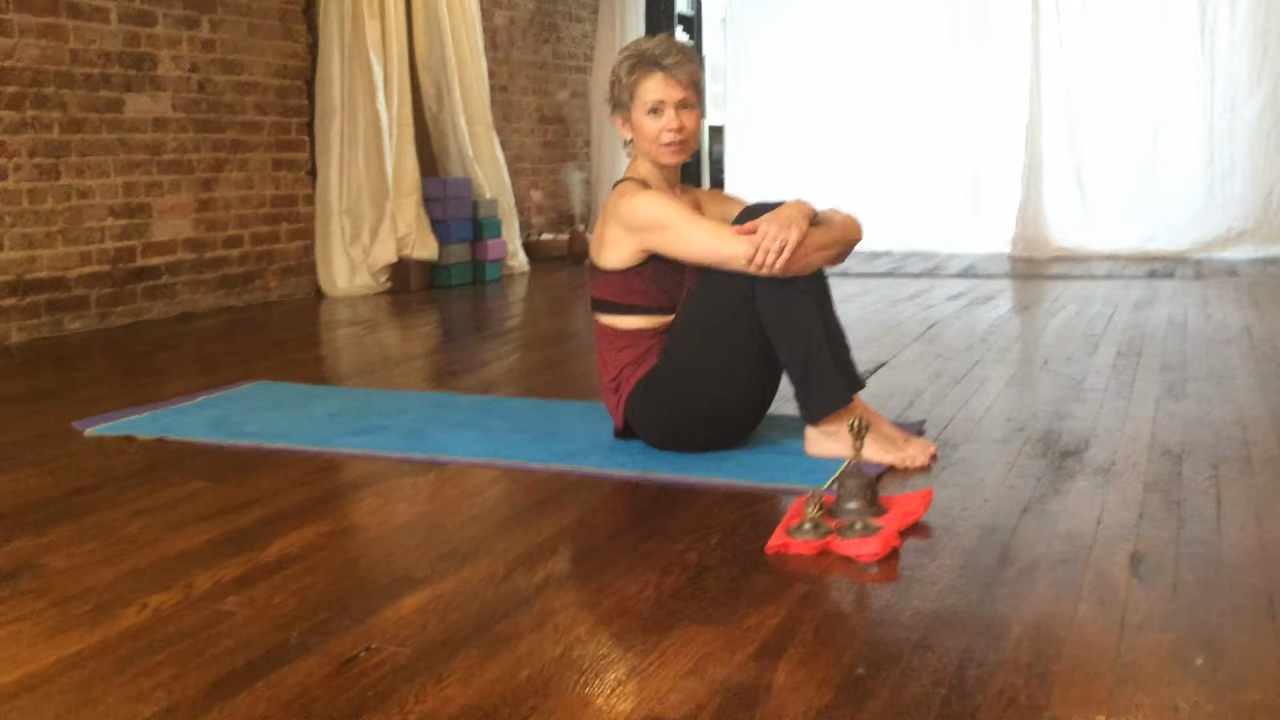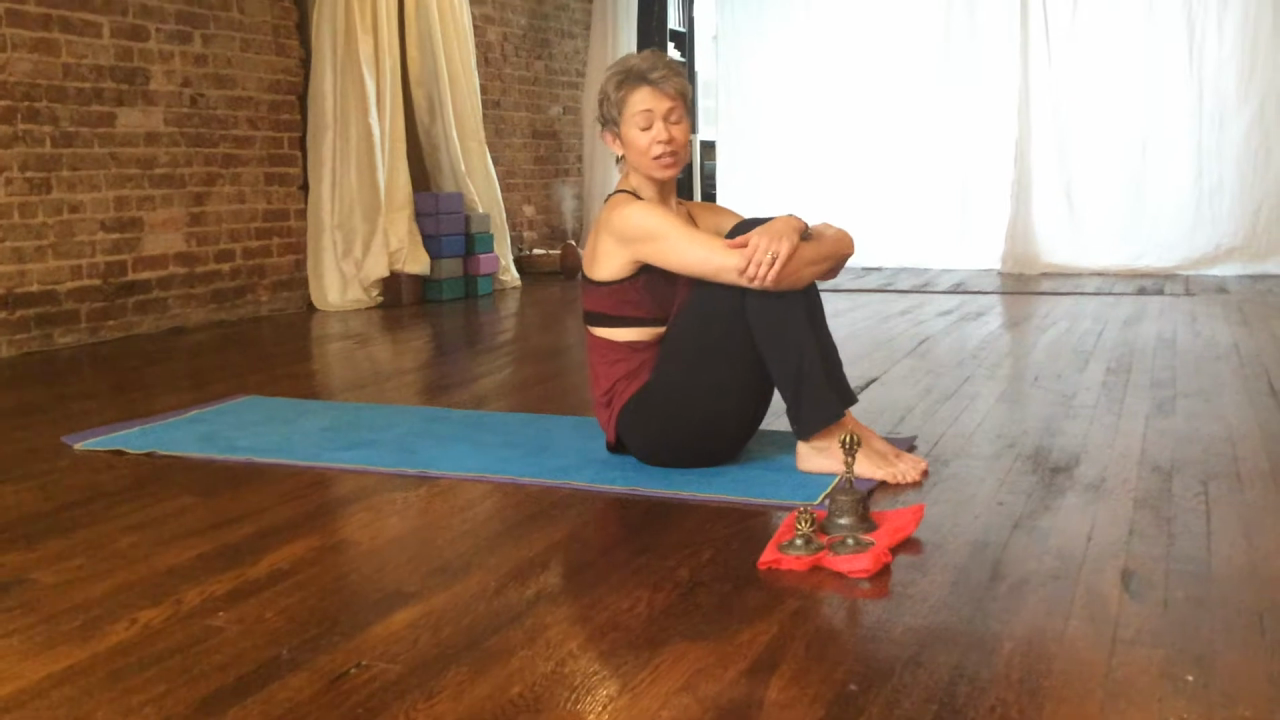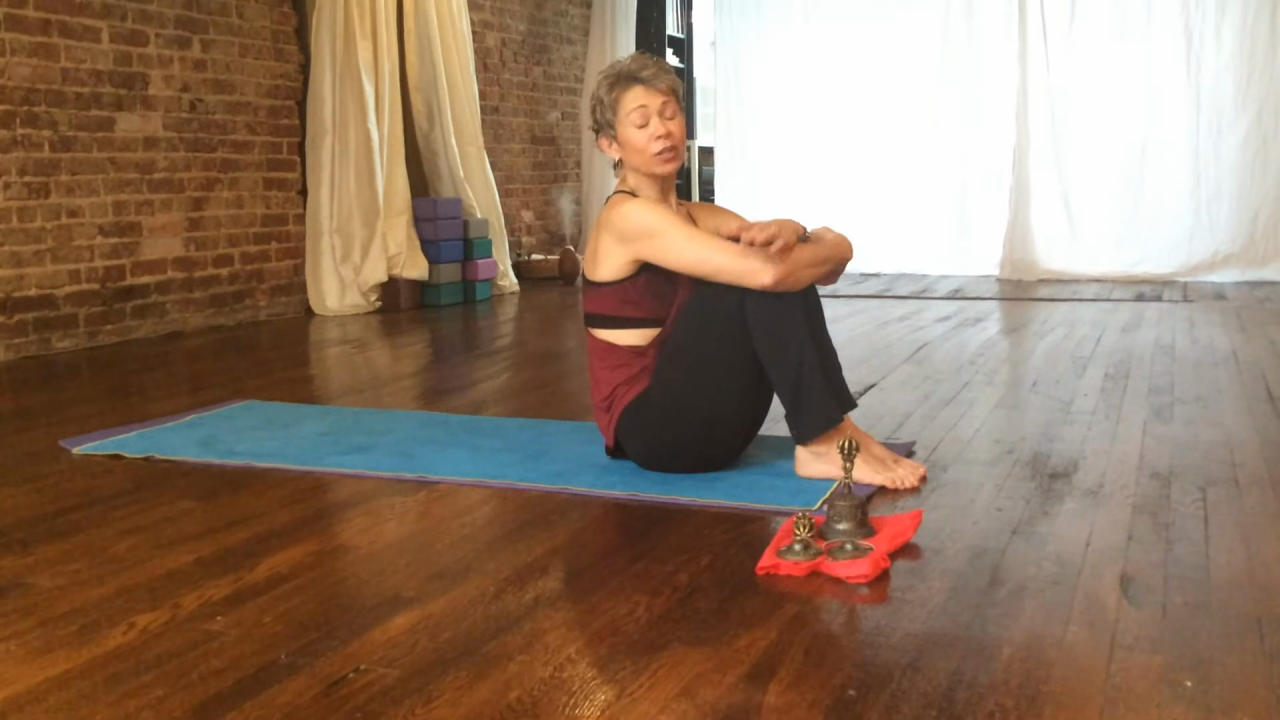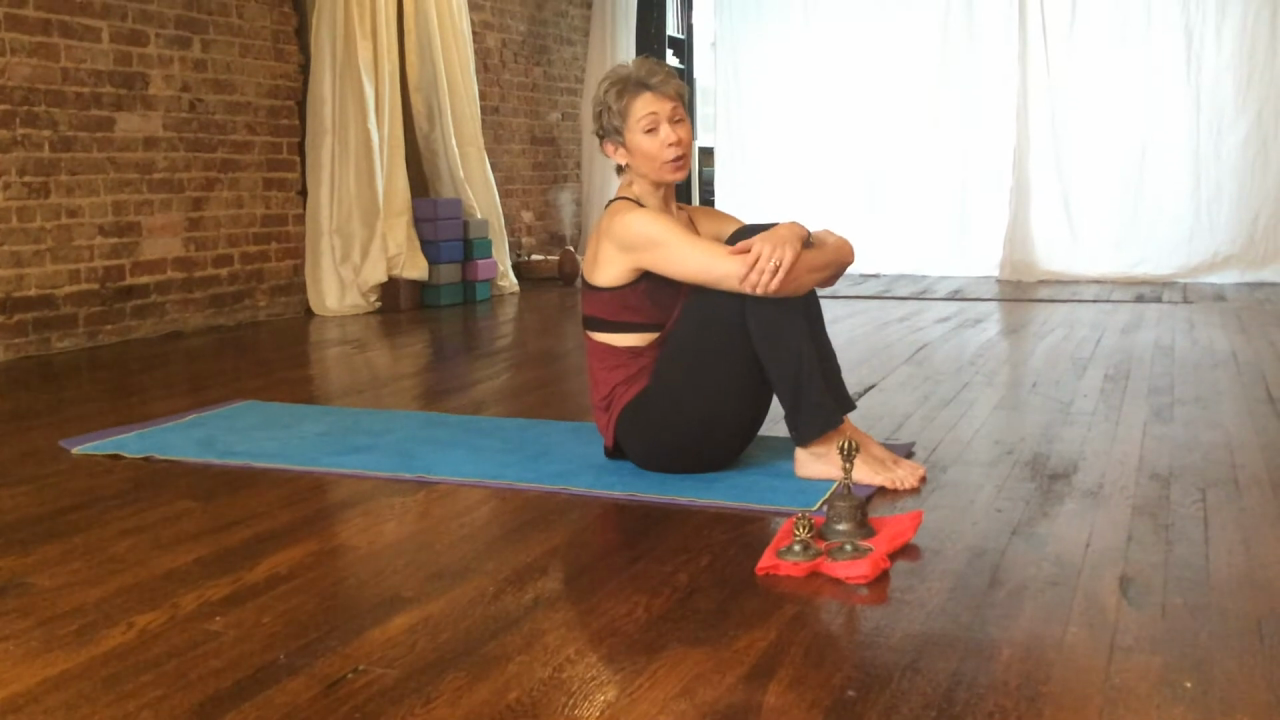
dt=0.3s
person 1, frame 1
left shoulder: (700, 203)
right shoulder: (636, 207)
left elbow: (828, 248)
right elbow: (764, 260)
left wrist: (799, 212)
right wrist: (845, 229)
left hip: (711, 402)
right hip: (660, 406)
left knee: (783, 246)
right knee: (773, 257)
left ankle: (841, 410)
right ankle: (833, 423)
person 1, frame 2
left shoulder: (697, 216)
right shoulder: (628, 218)
left elbow: (821, 265)
right elbow: (765, 275)
left wrist: (790, 227)
right wrist: (838, 242)
left hip: (701, 415)
right hip: (652, 422)
left knee: (780, 266)
right knee: (763, 273)
left ankle: (832, 428)
right ankle: (824, 438)
person 1, frame 3
left shoulder: (698, 215)
right shoulder: (629, 217)
left elbow: (822, 269)
right elbow: (764, 271)
left wrist: (789, 230)
right wrist: (836, 246)
left hip: (702, 420)
right hip: (653, 427)
left knee: (785, 263)
right knee: (766, 268)
left ankle: (831, 431)
right ankle: (823, 444)
person 1, frame 4
left shoulder: (696, 220)
right shoulder: (630, 225)
left elbow: (818, 271)
right elbow: (755, 278)
left wrist: (793, 234)
right wrist: (837, 250)
left hip: (700, 421)
right hip: (651, 428)
left knee: (777, 268)
right knee: (763, 278)
left ankle: (832, 432)
right ankle: (821, 445)
